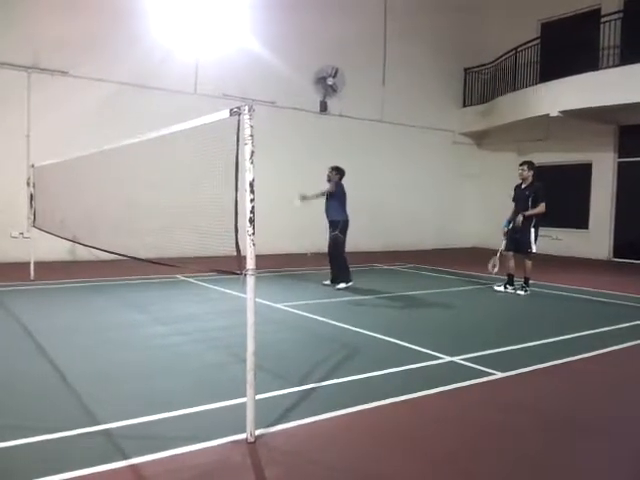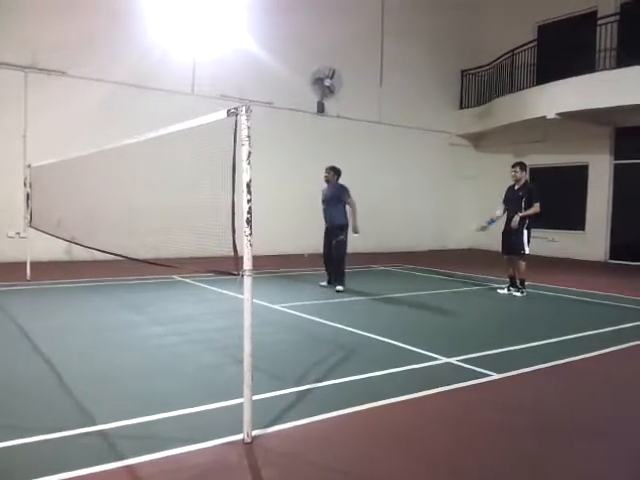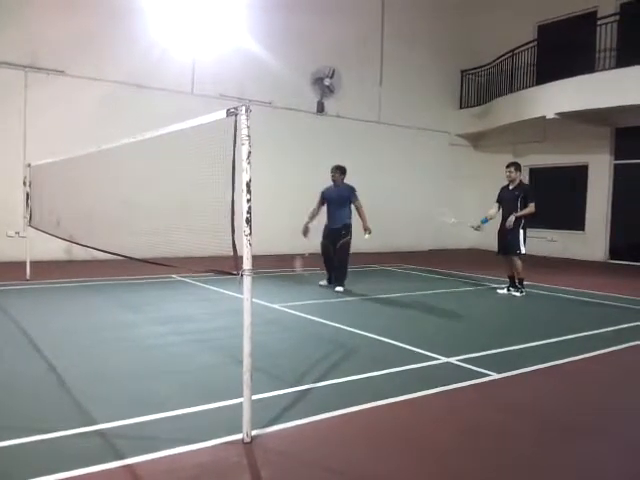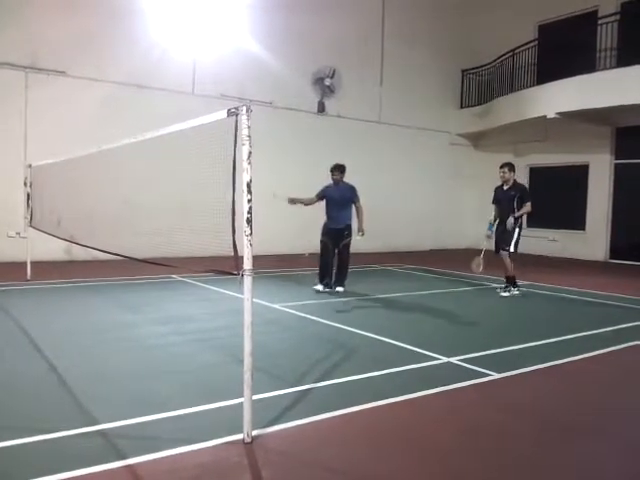
dt=0.3s
person 1, frame 1
left shoulder: (537, 187)
right shoulder: (517, 188)
left elbow: (542, 208)
left wrist: (524, 214)
right wrist: (507, 224)
left hip: (529, 227)
right hip: (515, 227)
left knee: (527, 256)
right knee: (508, 253)
left ankle: (525, 286)
right ankle: (509, 283)
person 1, frame 2
left shoulder: (530, 188)
right shoulder: (510, 189)
left elbow: (536, 208)
right elbow: (502, 209)
left wrist: (519, 215)
right wrist: (489, 222)
left hip: (521, 228)
right hip: (508, 228)
left knee: (520, 257)
right knee: (508, 257)
left ankle: (521, 287)
right ankle: (512, 285)
person 1, frame 3
left shoulder: (525, 188)
right shoulder: (503, 190)
left elbow: (531, 209)
right elbow: (496, 209)
left wrist: (516, 215)
right wrist: (482, 221)
left hip: (517, 228)
right hip: (504, 228)
left knee: (515, 257)
right knee: (506, 257)
left ankle: (521, 286)
right ankle: (511, 285)
person 1, frame 4
left shoulder: (520, 188)
right shoulder: (498, 189)
left elbow: (528, 207)
left wrist: (514, 216)
right wrist: (490, 227)
left hip: (513, 227)
right hip: (501, 227)
left knee: (505, 253)
right knee: (505, 256)
left ankle: (509, 284)
right ankle: (513, 285)
person 2, frame 1
left shoulder: (336, 185)
right shoulder: (335, 187)
left elbow: (326, 191)
left wrist: (309, 197)
left hip: (339, 223)
right hip: (335, 223)
left knee: (336, 251)
right knee: (332, 252)
left ankle: (346, 279)
right ankle: (335, 279)
person 2, frame 2
left shoulder: (340, 188)
right shoulder: (325, 191)
left elbow: (352, 204)
left wrist: (354, 223)
left hip: (339, 226)
right hip: (329, 226)
left knee: (338, 254)
right knee: (327, 255)
left ankle: (339, 282)
right ankle: (331, 280)
person 2, frame 3
left shoulder: (349, 189)
right shoulder: (327, 191)
left elbow: (358, 206)
right elbow: (317, 207)
left wrist: (365, 224)
right wrist: (307, 223)
left hip: (344, 227)
right hip: (330, 227)
left knee: (342, 256)
right knee: (327, 254)
left ankle: (339, 283)
right ankle: (330, 278)
person 2, frame 4
left shoulder: (350, 189)
right shoulder: (327, 189)
left elbow: (358, 206)
right elbow: (312, 200)
left wrist: (360, 225)
right wrist: (297, 200)
left hip: (344, 228)
right hip: (329, 227)
left knee: (343, 257)
right knee: (326, 255)
left ankle: (339, 283)
right ankle: (324, 283)
